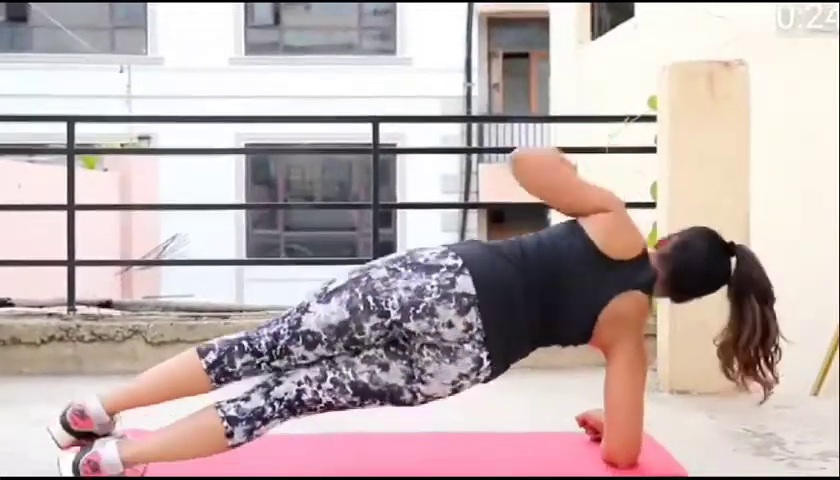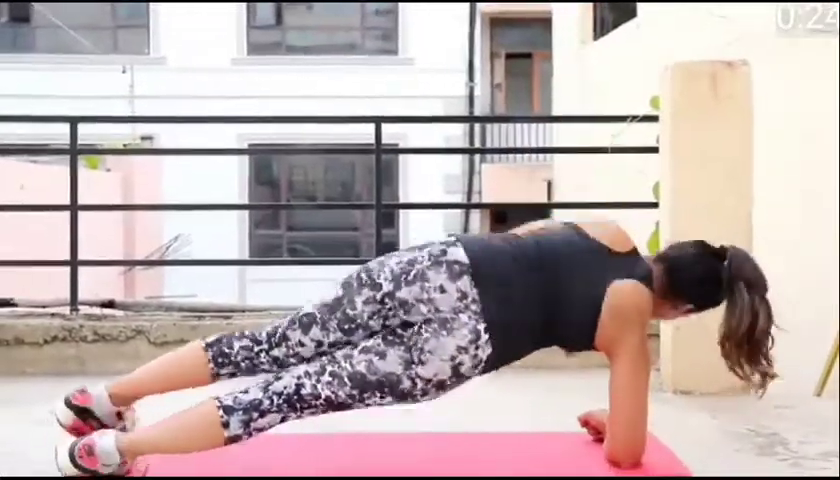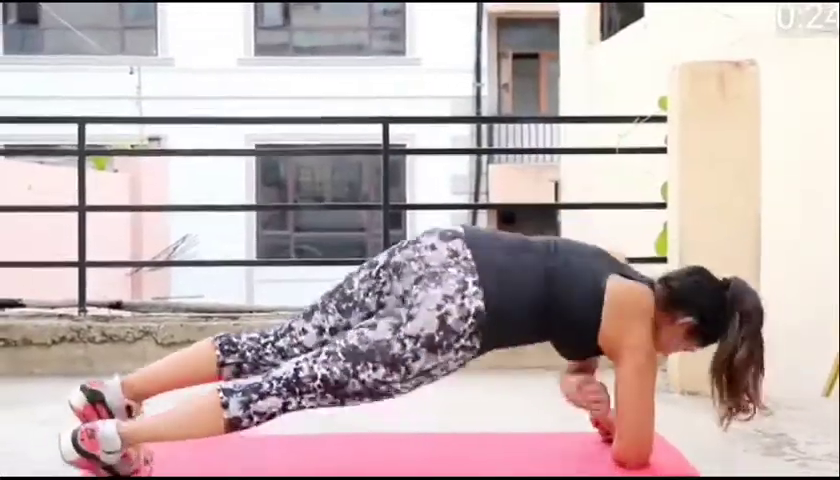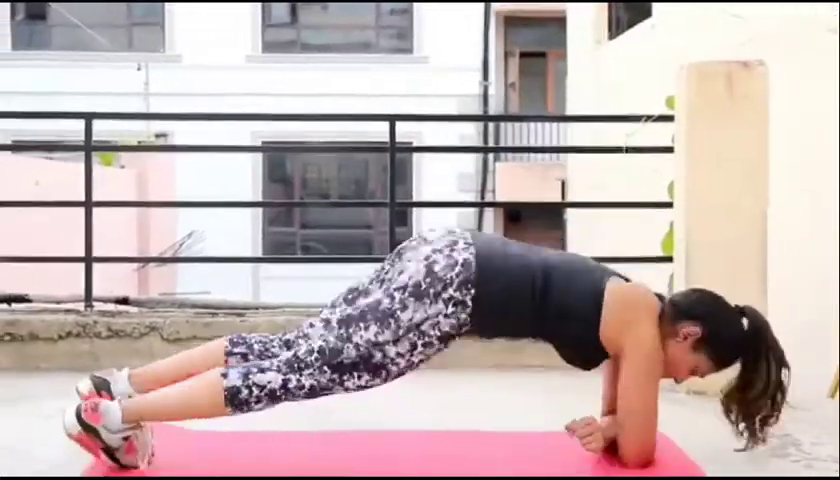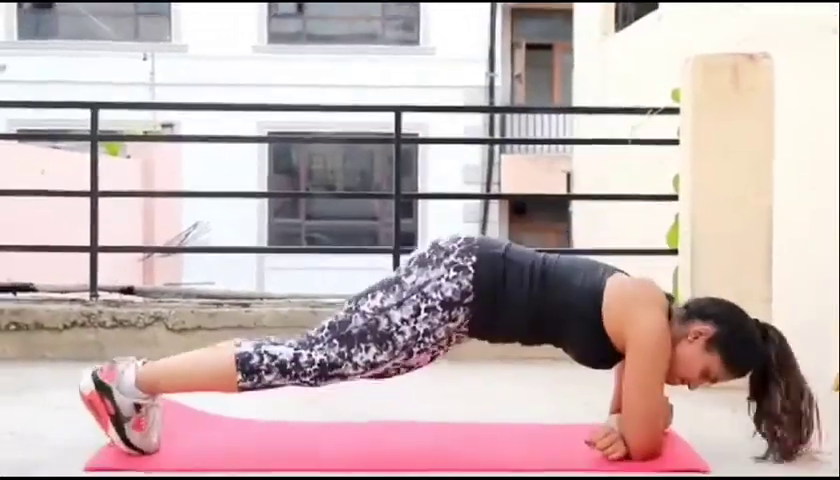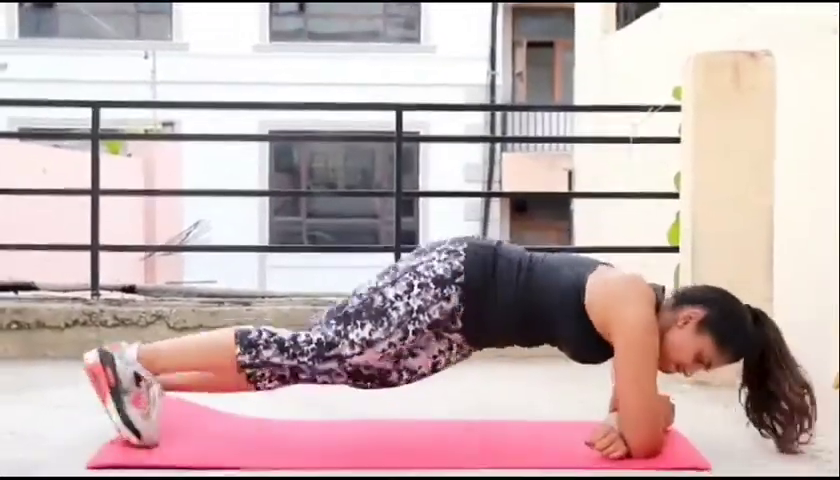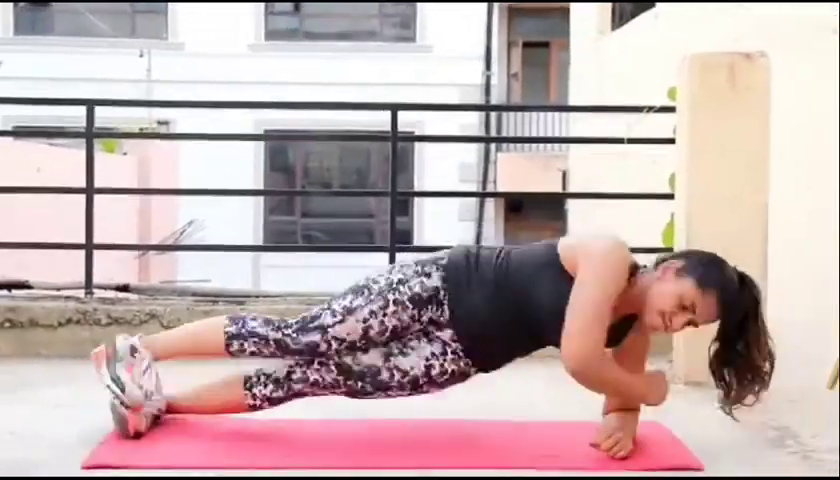
dt=0.2s
person 1, frame 1
left shoulder: (610, 221)
right shoulder: (629, 325)
left elbow: (526, 163)
left wrist: (560, 179)
left hip: (430, 277)
right hip: (457, 353)
left knee: (262, 350)
right knee: (285, 398)
left ankle: (95, 410)
person 1, frame 2
left shoulder: (606, 234)
right shoulder: (633, 323)
left hip: (431, 264)
right hip: (452, 340)
left knee: (270, 346)
right knee: (293, 393)
left ankle: (103, 397)
person 1, frame 3
left shoulder: (622, 287)
right shoulder: (639, 325)
left wrist: (585, 385)
right wrist: (615, 417)
left hip: (440, 249)
right hip: (451, 302)
left knee: (282, 346)
right knee: (302, 384)
left ankle: (117, 390)
person 1, frame 4
left shoulder: (630, 311)
right shoulder: (644, 322)
left elbow: (618, 418)
right elbow: (636, 450)
left wrist: (609, 423)
right wrist: (620, 427)
left hip: (450, 260)
right hip: (453, 278)
left knee: (296, 350)
right knee: (301, 372)
left ankle: (126, 381)
right ankle: (119, 410)
person 1, frame 5
left shoulder: (643, 316)
right shoulder: (650, 320)
left elbow: (627, 413)
right elbow: (644, 440)
left wrist: (626, 421)
right wrist: (659, 416)
left hip: (463, 284)
right hip: (458, 277)
left knee: (324, 359)
right knee: (315, 359)
left ankle: (143, 378)
right ankle: (131, 380)
person 1, frame 6
left shoulder: (643, 321)
right shoulder: (636, 309)
left elbow: (629, 418)
right elbow: (643, 432)
left wrist: (624, 421)
right wrist: (649, 418)
left hip: (465, 327)
right hip: (452, 277)
left knee: (330, 369)
right knee: (313, 349)
left ankle: (160, 381)
right ankle: (137, 361)
person 1, frame 7
left shoulder: (636, 329)
right shoulder: (614, 264)
left elbow: (617, 402)
right elbow: (579, 359)
left wrist: (623, 422)
right wrist: (643, 392)
left hip: (465, 354)
right hip: (439, 287)
left knee: (324, 379)
right knee: (301, 339)
left ankle: (158, 400)
right ankle: (140, 350)
